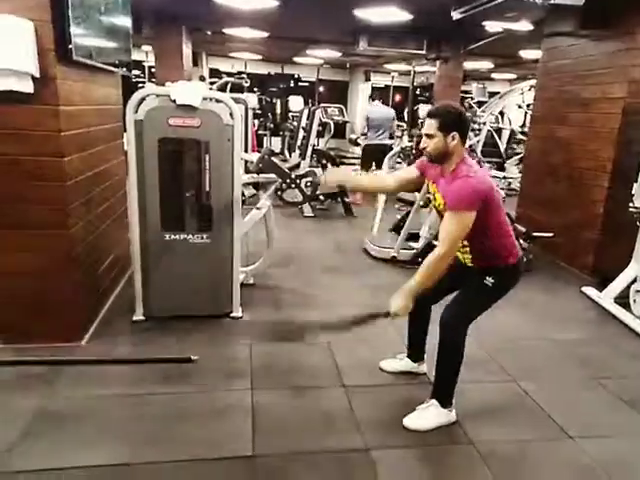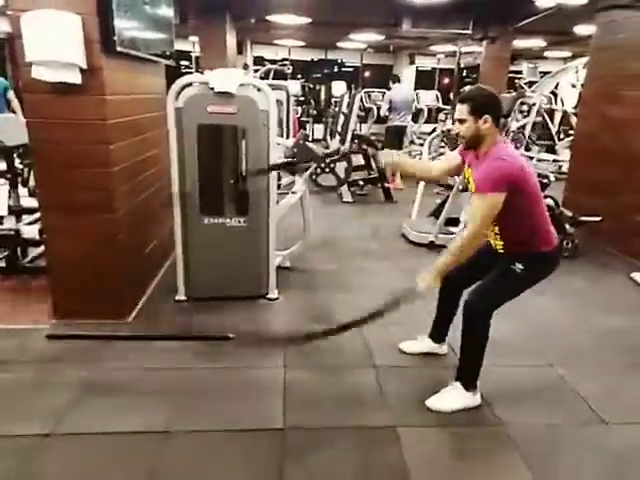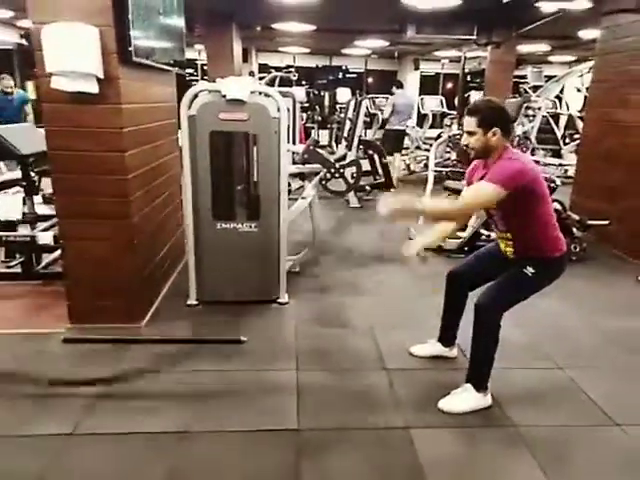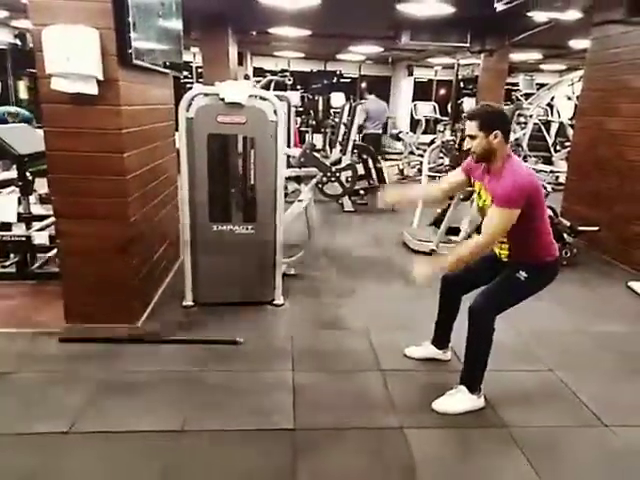
dt=1s
person 1, frame 1
left shoulder: (467, 185)
right shoulder: (431, 165)
left elbow: (445, 251)
right elbow: (390, 183)
left wrist: (407, 294)
right wrist: (346, 178)
left hip: (498, 266)
right hip: (467, 256)
left knee: (452, 321)
right knee: (420, 295)
left ankle: (442, 407)
right ankle: (415, 359)
person 1, frame 2
left shoulder: (496, 166)
right shoulder: (473, 149)
left elbow: (475, 233)
right elbow: (435, 170)
left wrist: (435, 271)
right wrist: (398, 162)
left hip: (534, 253)
right hip: (503, 241)
left knee: (477, 305)
right knee: (453, 279)
left ankle: (467, 389)
right ankle: (436, 340)
person 1, frame 3
left shoulder: (514, 169)
right shoulder: (480, 164)
left elbow: (461, 210)
right elbow: (457, 213)
left wrist: (405, 205)
right wrist: (423, 241)
left hip: (543, 258)
right hip: (510, 246)
left knee: (487, 305)
right knee: (457, 278)
left ankle: (477, 391)
right ankle: (446, 344)
person 1, frame 4
left shoulder: (516, 181)
right shoulder: (478, 164)
left elbow: (484, 241)
right elbow: (441, 190)
left wrist: (435, 265)
right wrist: (400, 193)
left hip: (536, 263)
right hip: (506, 251)
left knee: (481, 309)
right knee: (452, 282)
left ankle: (471, 392)
right ankle: (439, 346)
